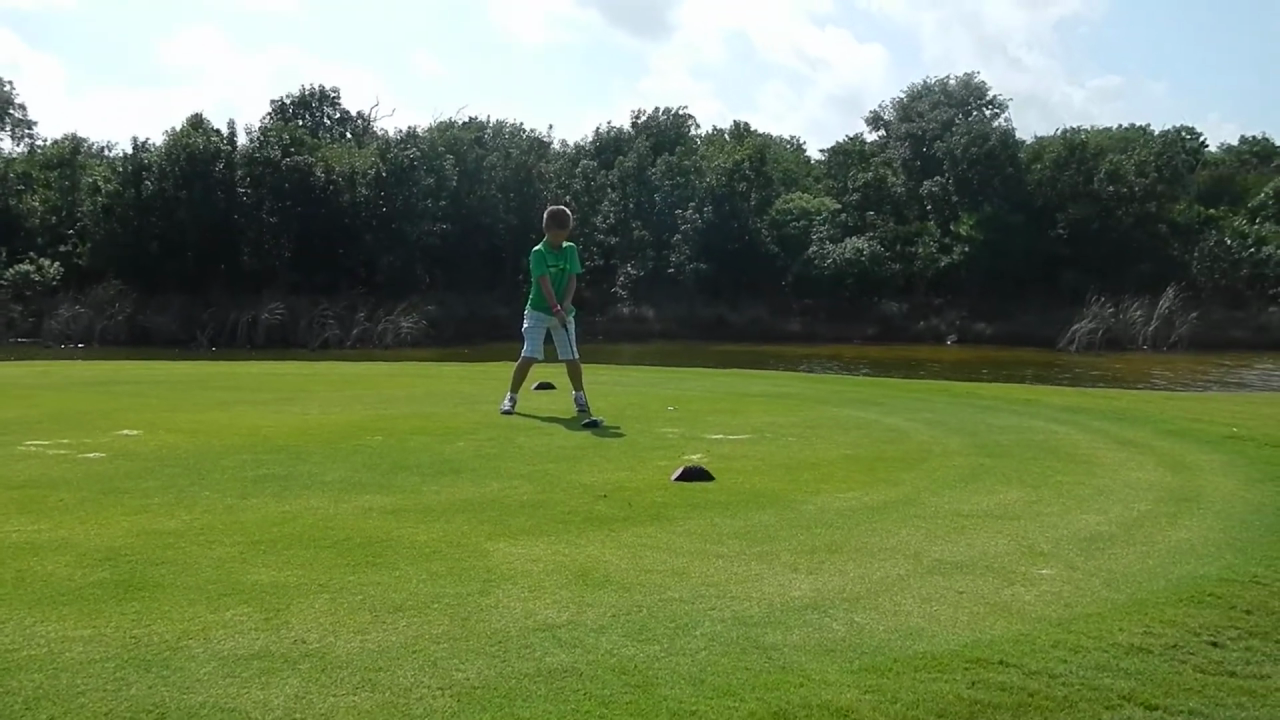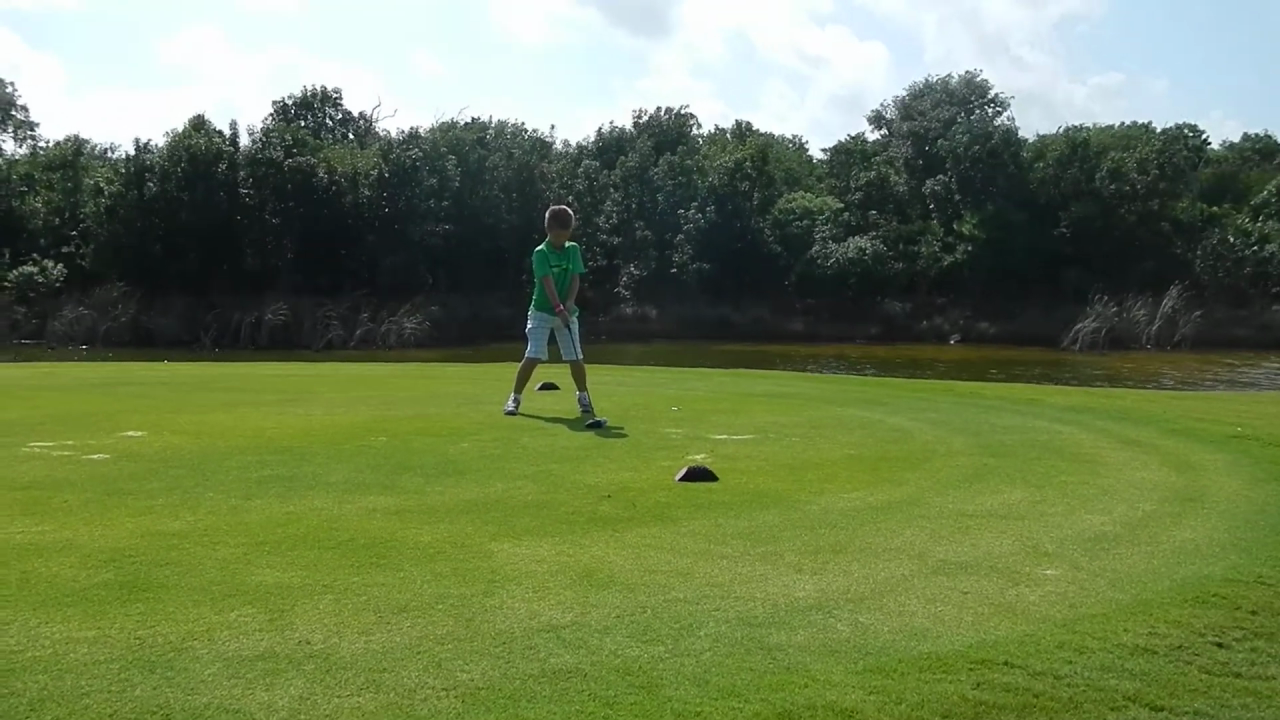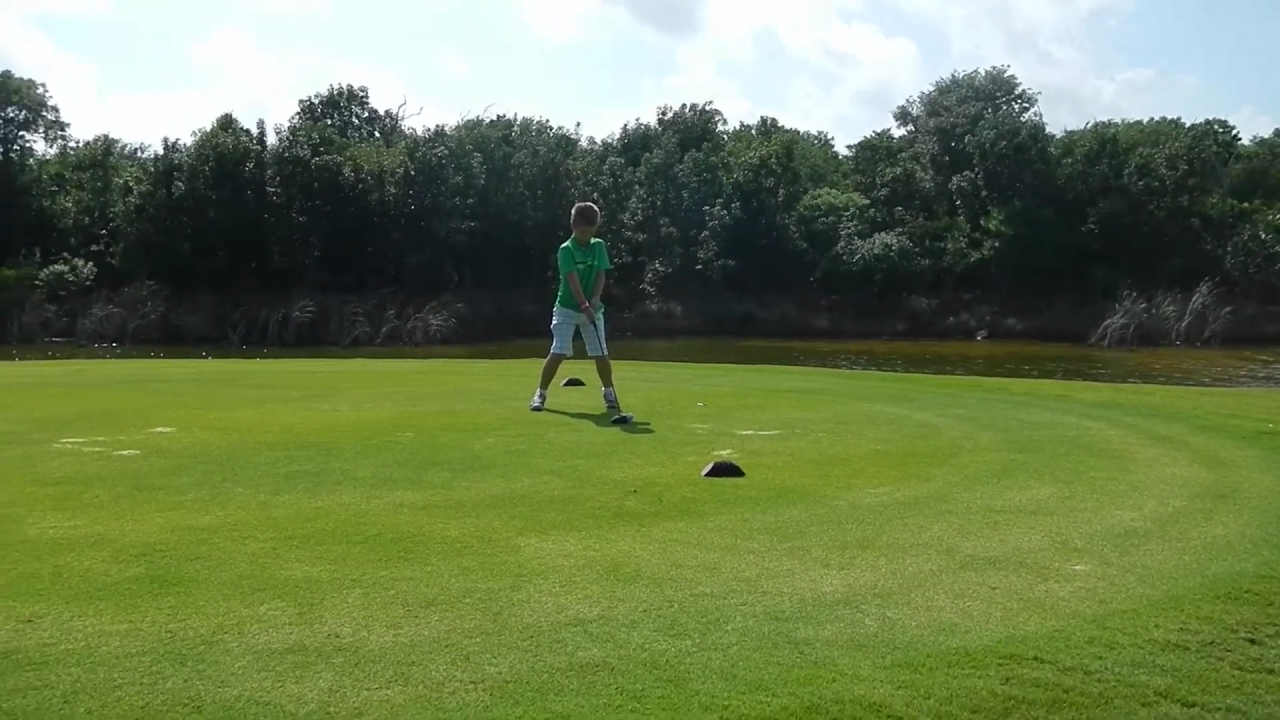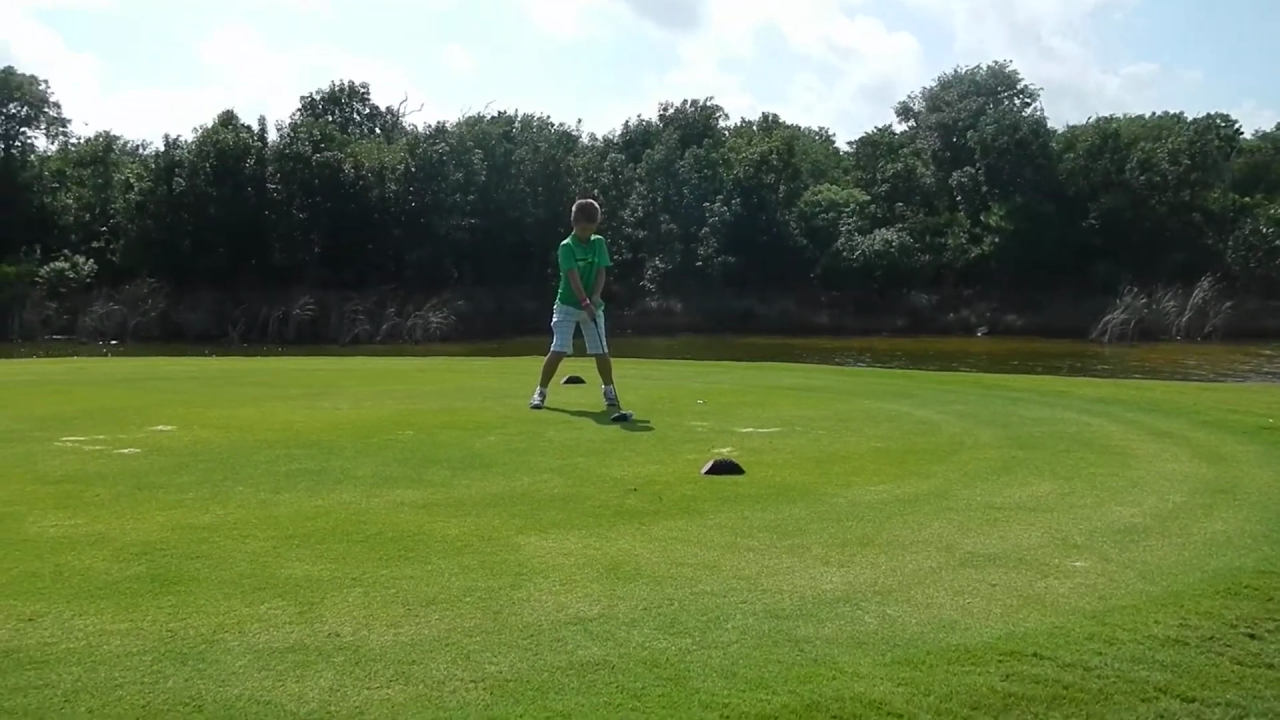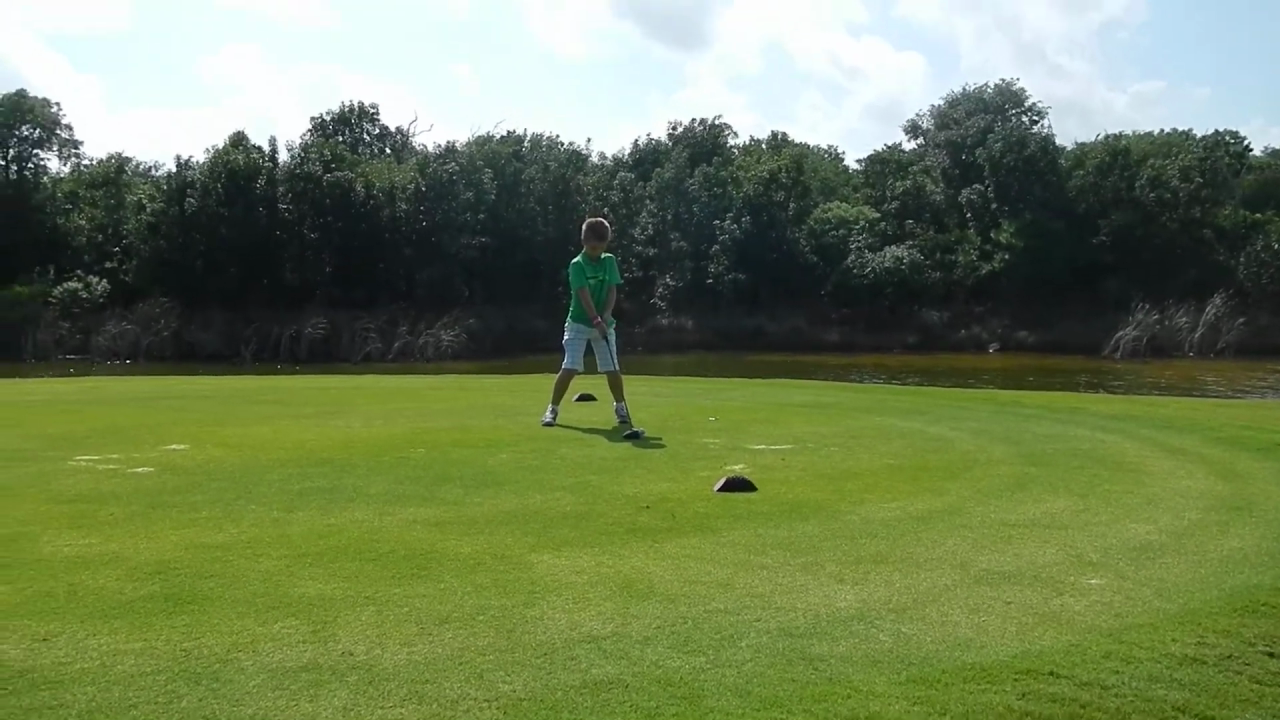
dt=0.2s
person 1, frame 1
left shoulder: (570, 250)
right shoulder: (538, 253)
left elbow: (572, 279)
right elbow: (545, 284)
left wrist: (566, 303)
right wrist: (556, 309)
left hip: (563, 311)
right hip: (538, 311)
left knee: (571, 357)
right knee: (529, 356)
left ankle: (579, 396)
right ankle: (511, 397)
person 1, frame 2
left shoulder: (573, 249)
right shoulder: (540, 253)
left elbow: (575, 279)
right elbow: (548, 284)
left wrist: (569, 303)
right wrist: (558, 309)
left hip: (566, 311)
right hip: (542, 311)
left knee: (575, 357)
right knee: (532, 357)
left ankle: (583, 396)
right ankle: (514, 398)
person 1, frame 3
left shoulder: (599, 246)
right shoulder: (566, 249)
left elbow: (601, 276)
right elbow: (573, 280)
left wrist: (595, 300)
right wrist: (584, 305)
left hip: (592, 307)
right hip: (567, 308)
left knee: (601, 353)
right knee: (558, 352)
left ankle: (609, 392)
right ankle: (540, 393)
person 1, frame 4
left shoulder: (599, 243)
right shoulder: (566, 247)
left elbow: (601, 273)
right elbow: (573, 278)
left wrist: (595, 297)
right wrist: (585, 303)
left hip: (592, 305)
right hip: (568, 305)
left knee: (601, 351)
right knee: (558, 350)
left ankle: (609, 390)
right ankle: (540, 391)
person 1, frame 5
left shoulder: (609, 261)
right shoulder: (577, 265)
left elbow: (612, 291)
right elbow: (584, 296)
left wrist: (606, 314)
right wrist: (595, 320)
left hip: (603, 322)
right hip: (579, 323)
left knee: (612, 368)
right knee: (569, 368)
left ankle: (620, 407)
right ankle: (552, 409)
